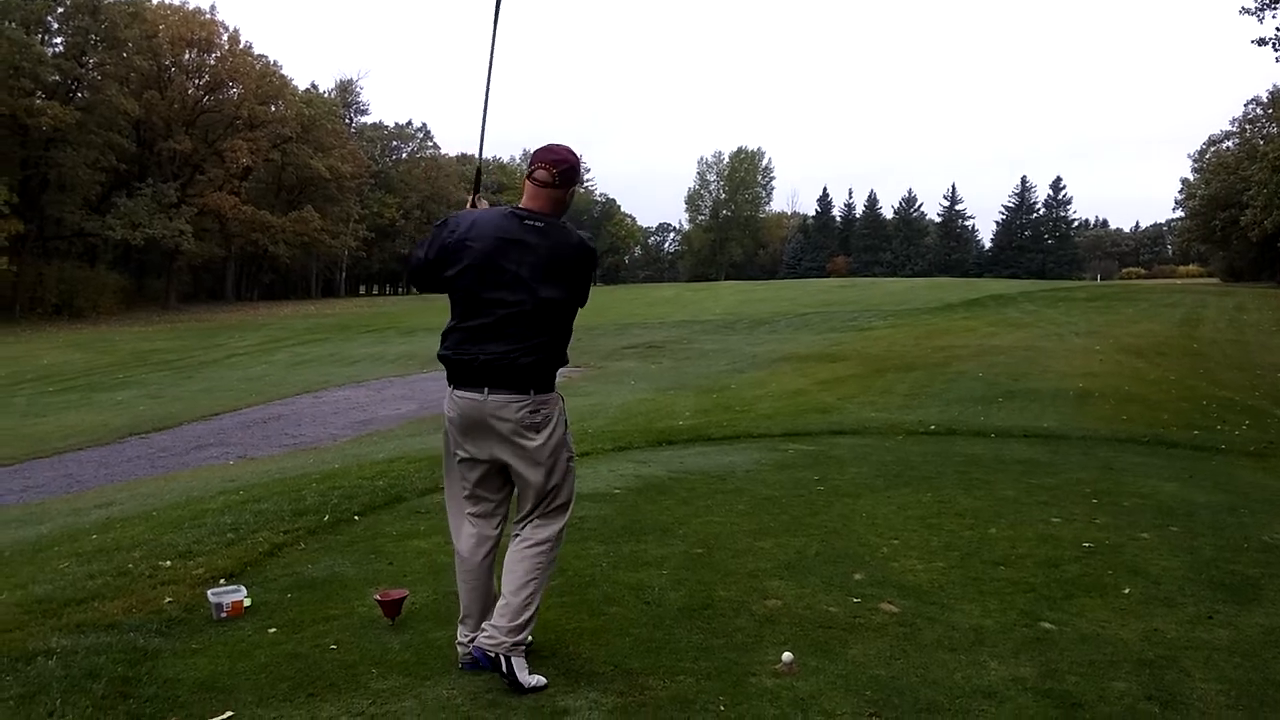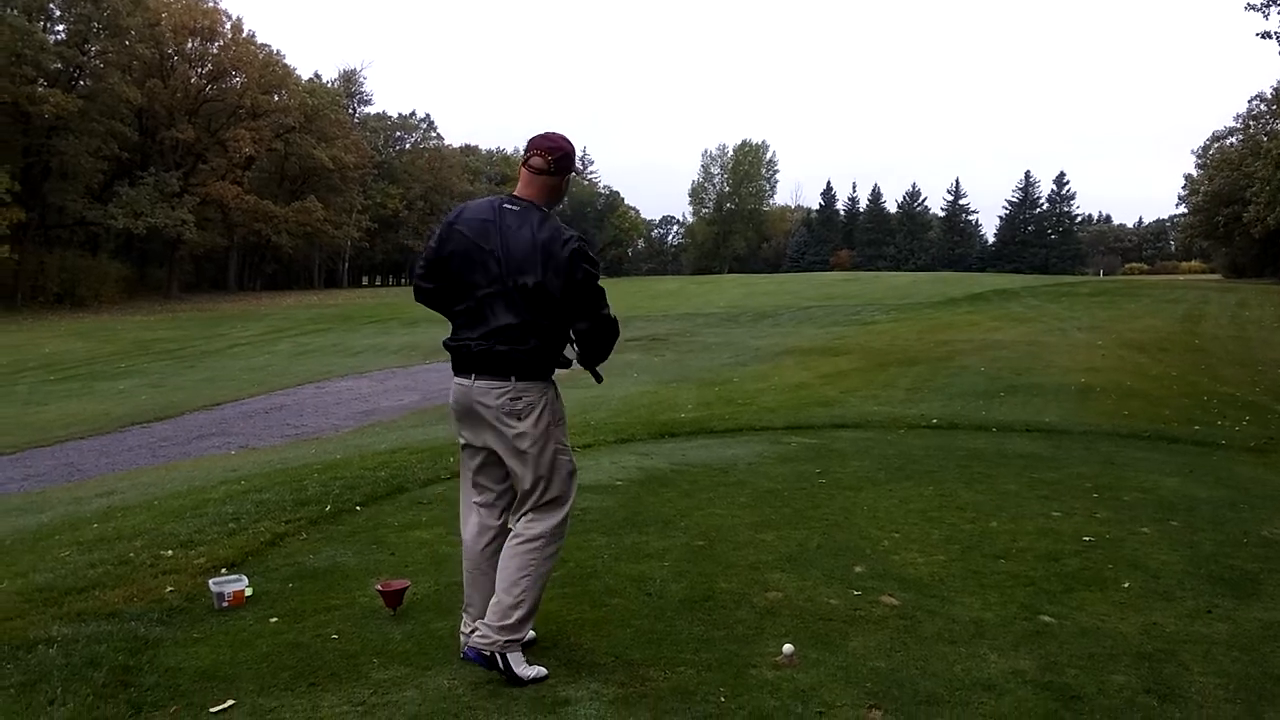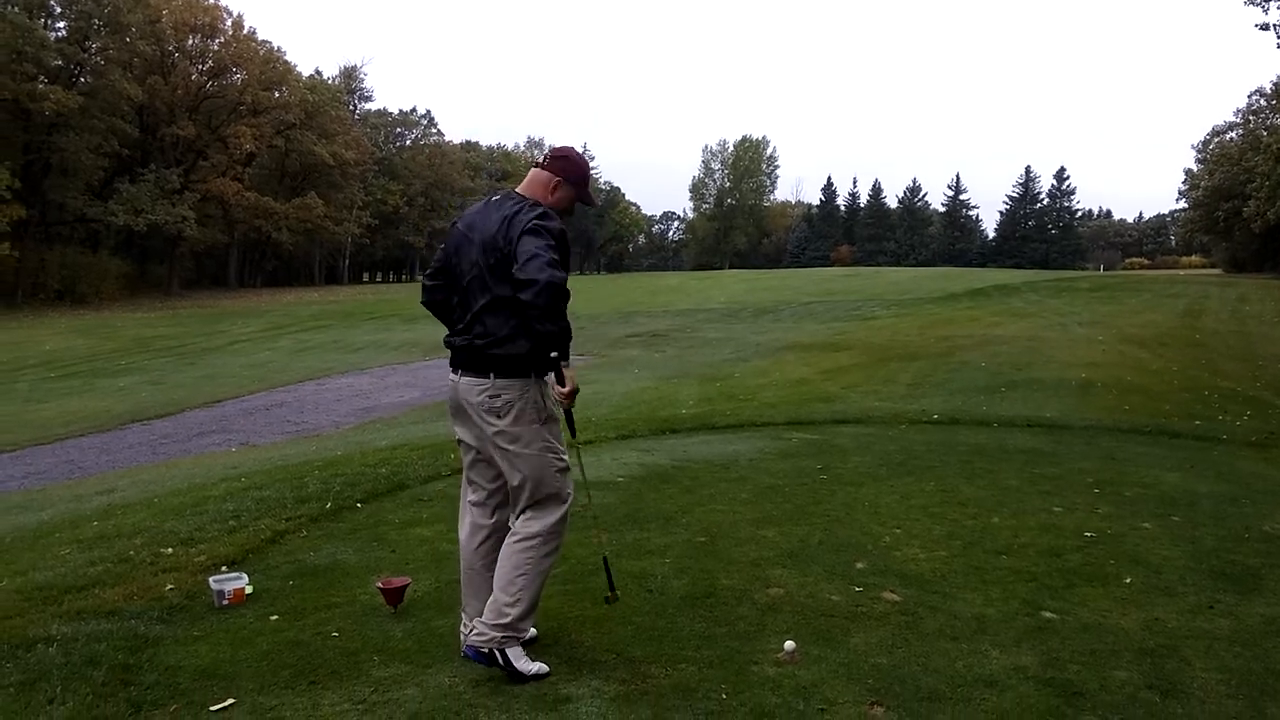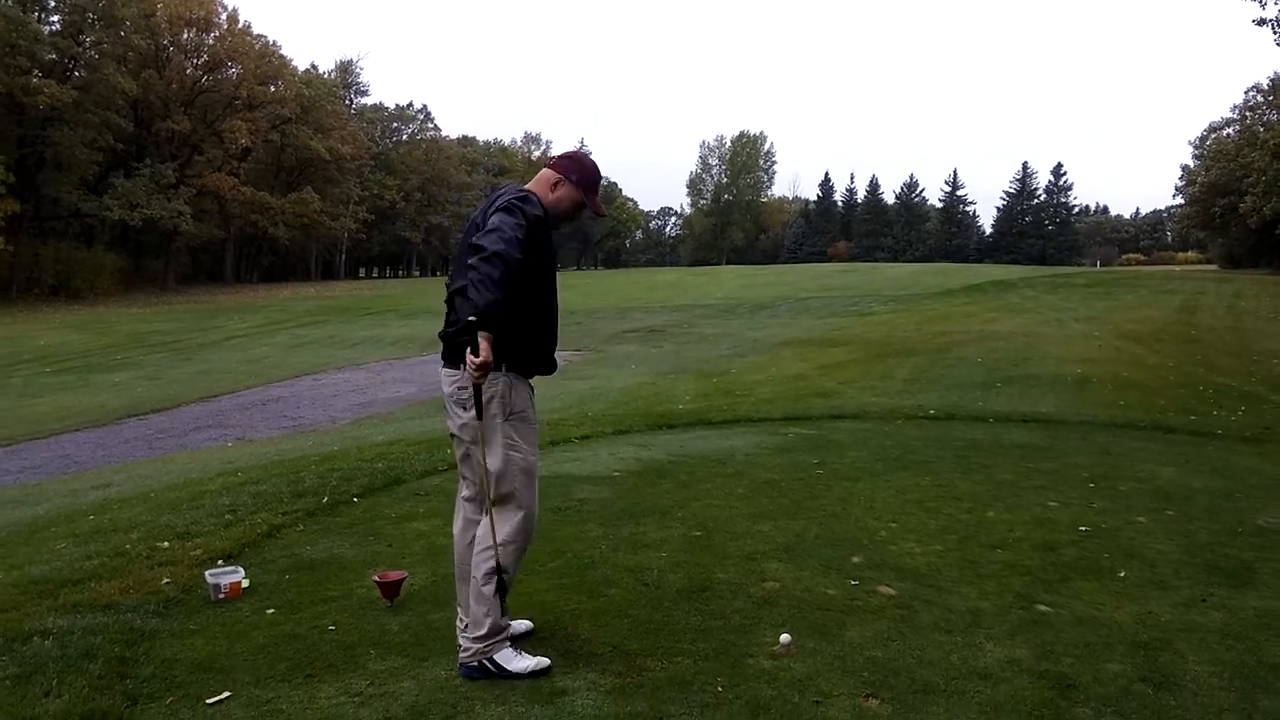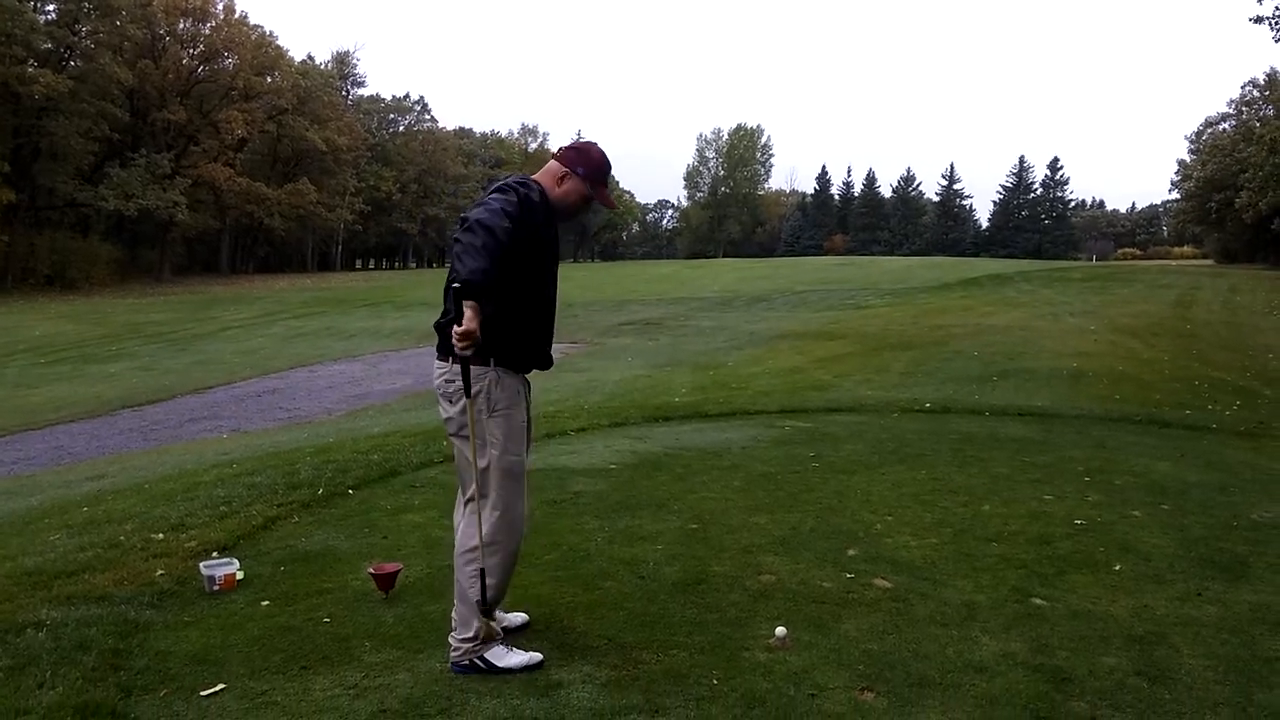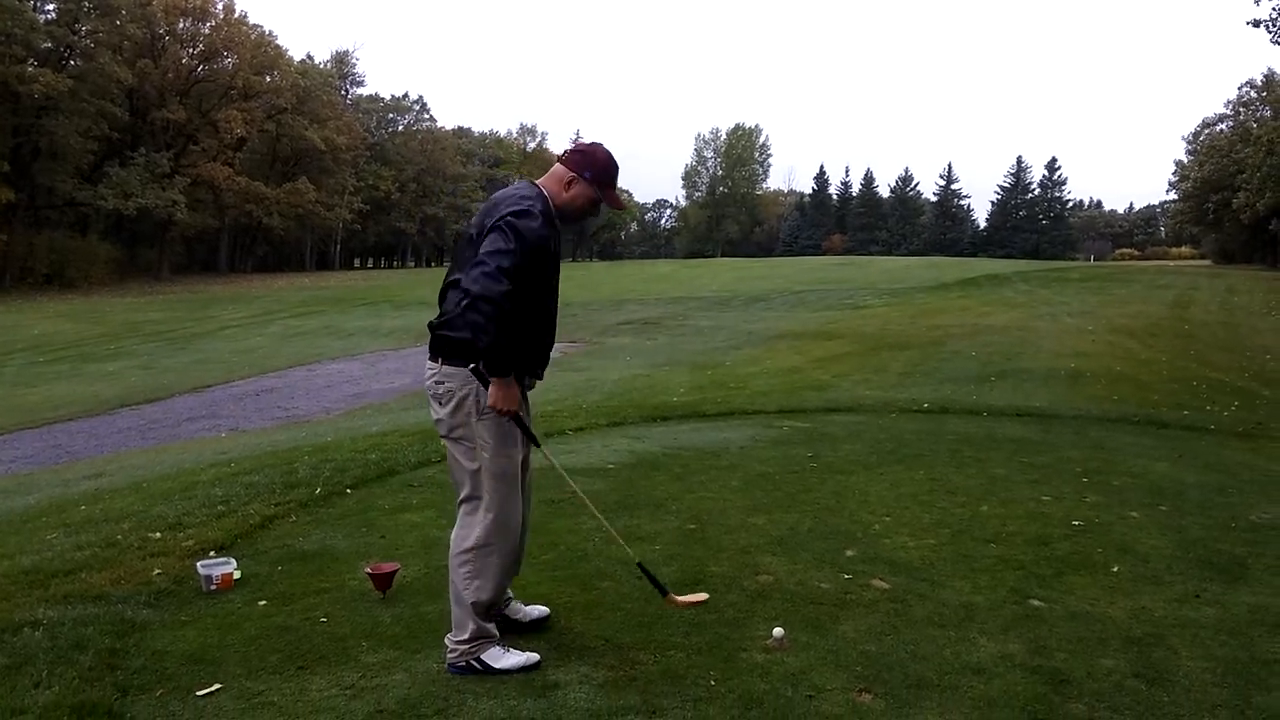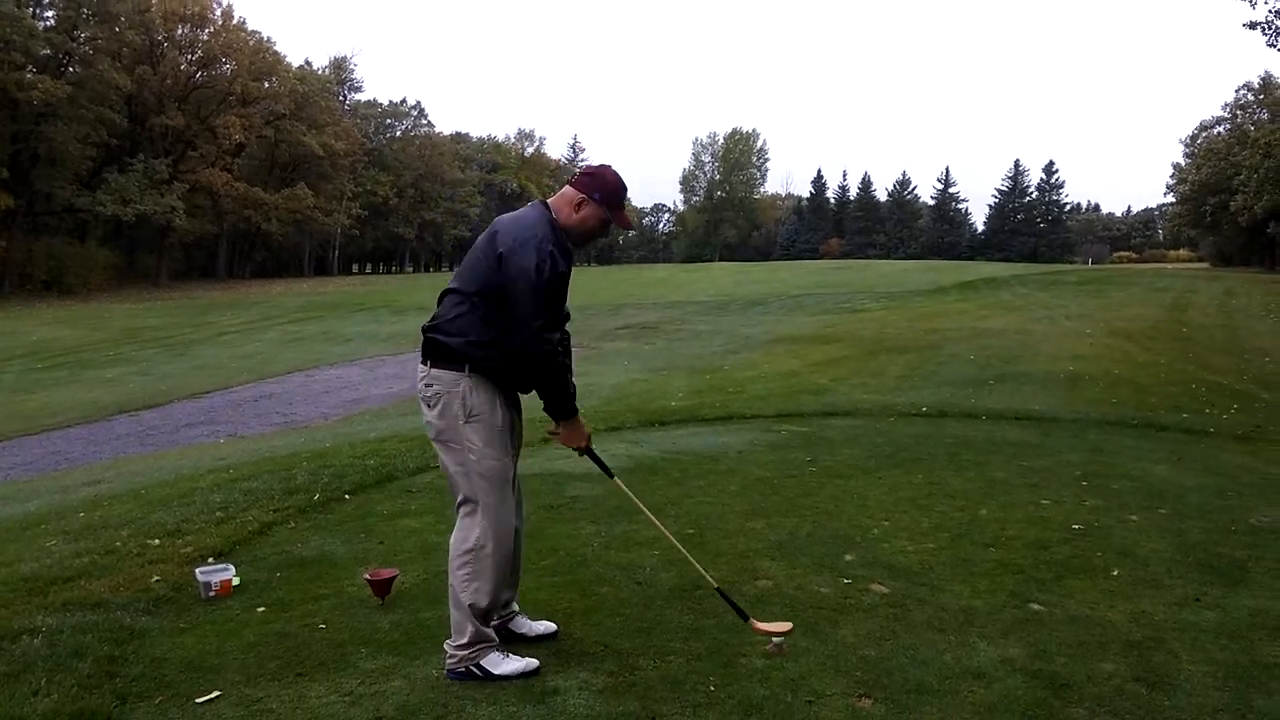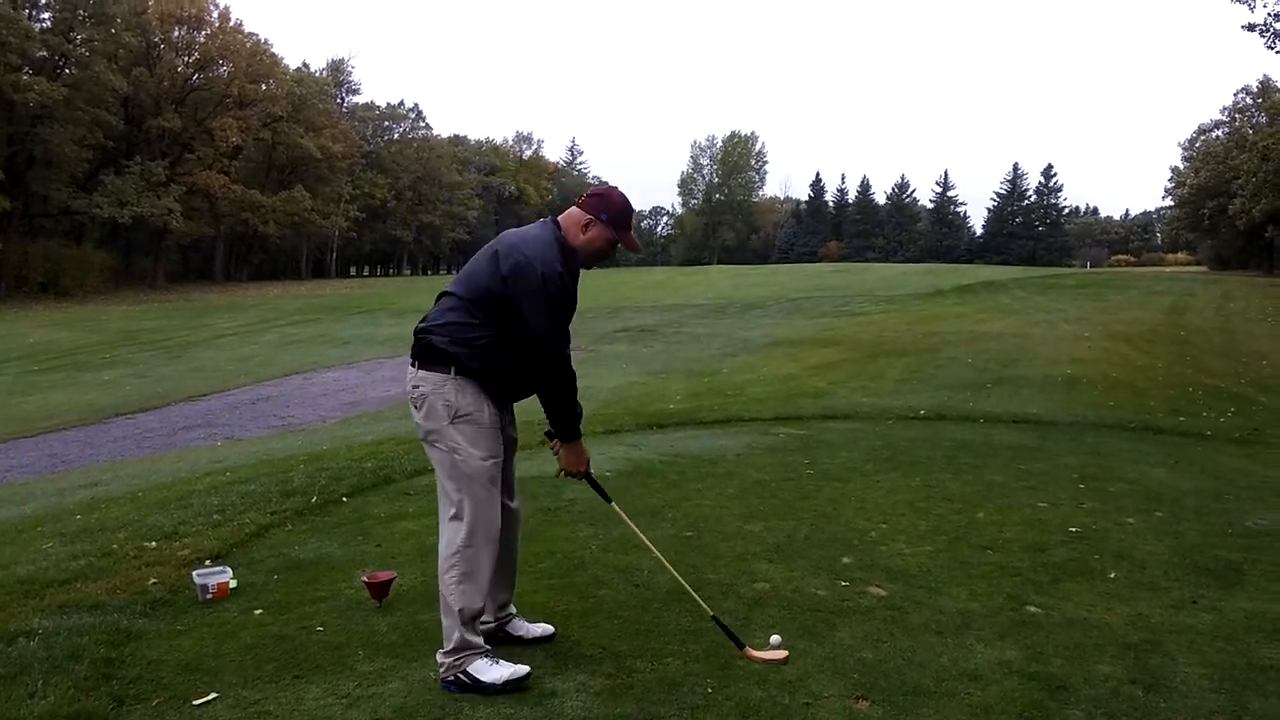
dt=0.3s
person 1, frame 1
left shoulder: (466, 229)
right shoulder: (578, 253)
left elbow: (419, 272)
left hip: (465, 396)
right hip: (529, 403)
left knee: (475, 520)
right knee: (541, 522)
left ankle: (473, 639)
right ankle: (502, 639)
person 1, frame 2
left shoulder: (462, 219)
right shoulder: (562, 244)
left elbow: (426, 286)
right elbow: (596, 327)
right wrist: (590, 359)
left hip: (467, 383)
right hip: (522, 390)
left knee: (484, 508)
right knee: (542, 513)
left ankle: (478, 627)
right ankle: (497, 638)
person 1, frame 3
left shoulder: (471, 218)
right shoulder: (537, 224)
left elbow: (433, 290)
right elbow: (541, 285)
right wrist: (561, 359)
left hip: (466, 379)
right hip: (510, 386)
left knee: (482, 506)
right knee: (543, 506)
left ankle: (479, 626)
right ankle: (496, 633)
person 1, frame 4
left shoulder: (507, 210)
right shoulder: (521, 209)
left elbow: (464, 276)
right elbow: (489, 262)
right wrist: (483, 333)
left hip: (475, 372)
right hip: (491, 376)
left knee: (478, 501)
right knee: (509, 507)
left ankle: (477, 620)
right ankle: (481, 646)
person 1, frame 5
left shoulder: (526, 208)
right shoulder: (521, 196)
right elbow: (477, 233)
right wrist: (471, 302)
left hip: (490, 367)
right hip: (485, 372)
left knee: (483, 498)
right knee: (497, 506)
left ankle: (475, 612)
right ankle: (472, 644)
person 1, frame 6
left shoulder: (528, 211)
right shoulder: (525, 214)
right elbow: (487, 289)
left wrist: (517, 368)
right wrist: (504, 375)
left hip: (489, 372)
right hip: (472, 375)
left knee: (509, 495)
right knee: (488, 505)
left ankle: (494, 603)
right ankle: (469, 645)
person 1, frame 7
left shoulder: (537, 233)
right shoulder: (532, 242)
left elbow: (544, 330)
right elbow: (536, 338)
left wrist: (560, 401)
right wrist: (565, 413)
left hip: (484, 378)
right hip: (462, 380)
left knee: (504, 505)
right knee: (484, 509)
left ankle: (497, 614)
right ankle: (469, 650)
person 1, frame 8
left shoulder: (544, 250)
right shoulder: (539, 261)
left elbow: (546, 353)
right elbow: (547, 358)
left wrist: (562, 427)
right wrist: (570, 437)
left hip: (480, 383)
right hip: (450, 383)
left knee: (501, 508)
right knee: (472, 514)
left ankle: (494, 616)
right ankle: (461, 655)
